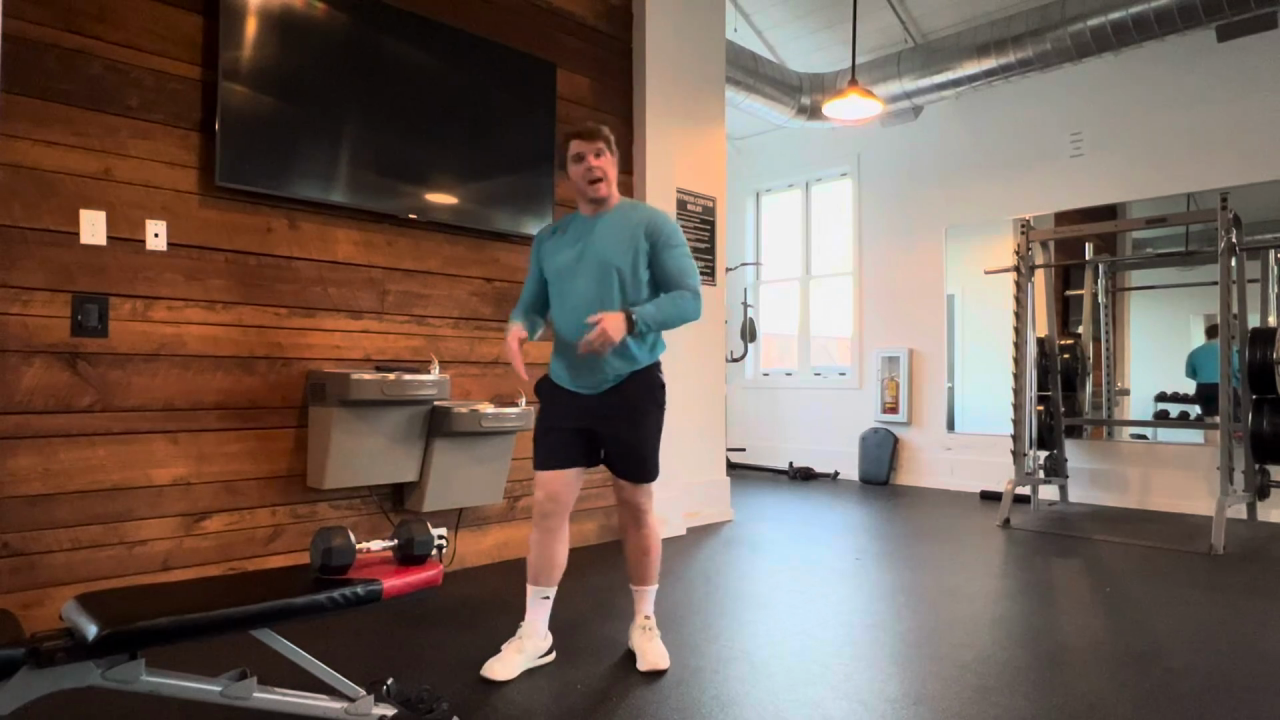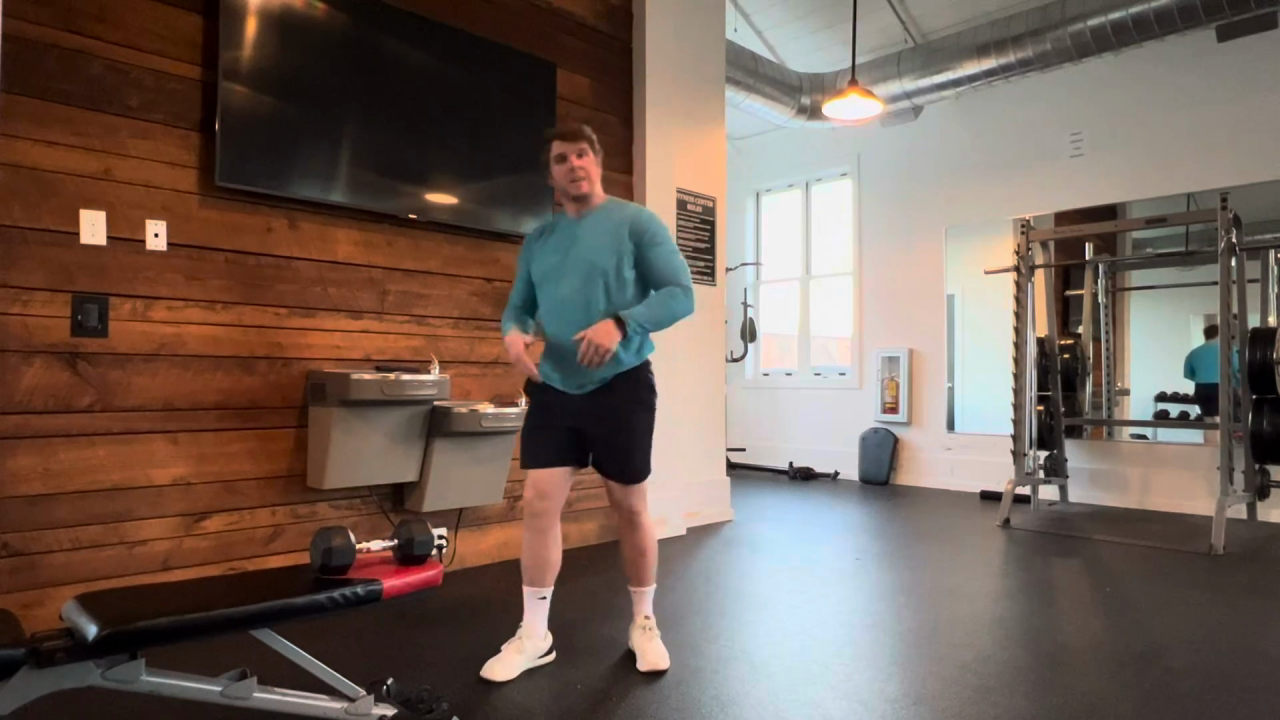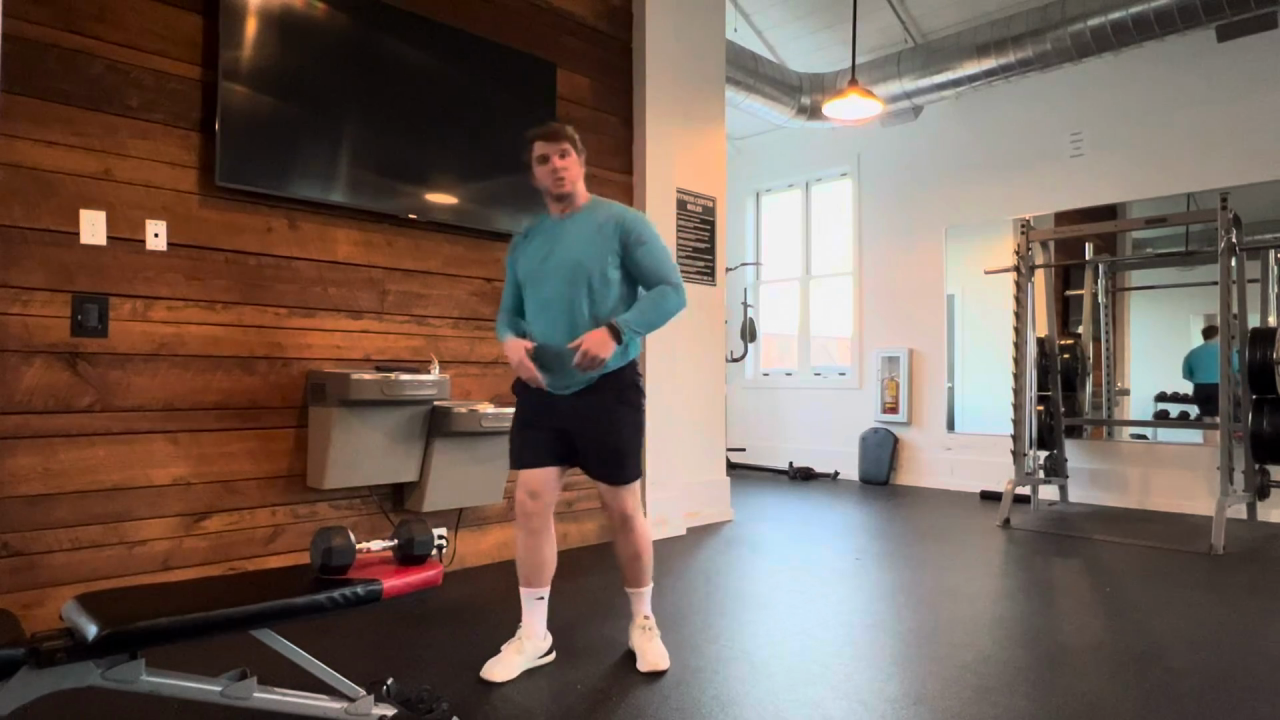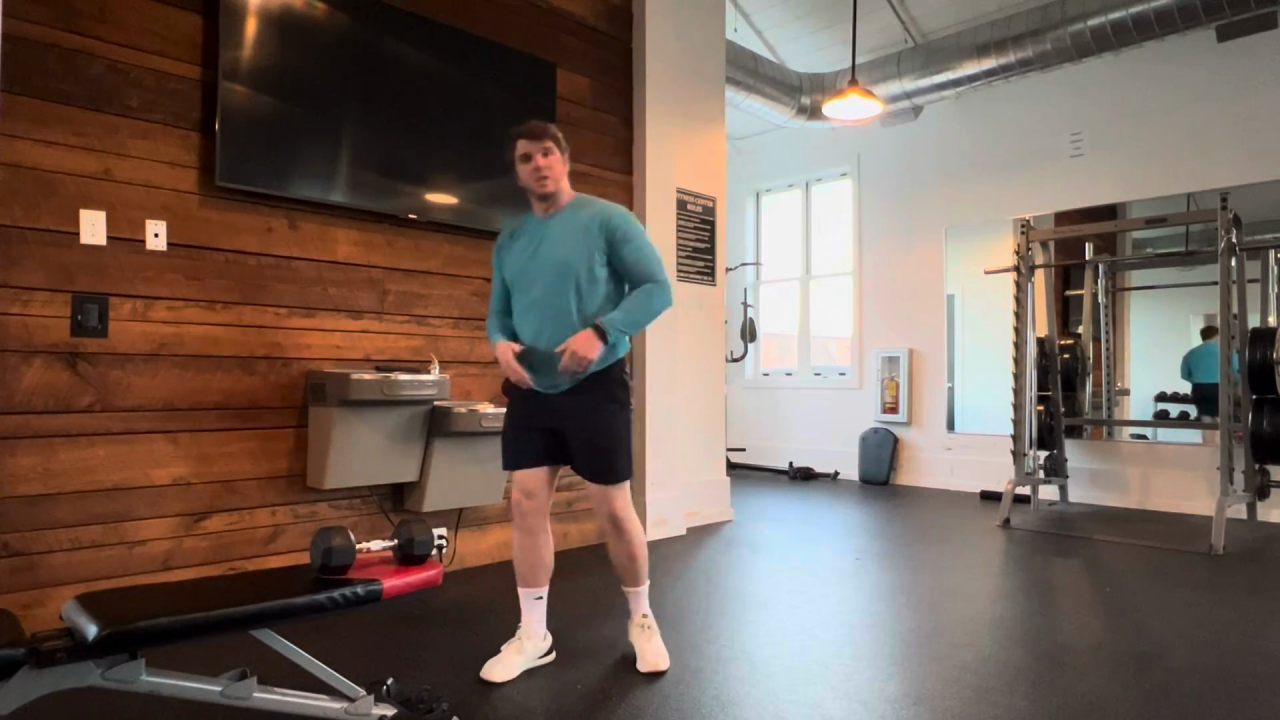
dt=0.1s
person 1, frame 1
left shoulder: (652, 225)
right shoulder: (549, 239)
left elbow: (688, 300)
right elbow: (531, 304)
left wrist: (629, 319)
right wrist: (518, 328)
left hip: (632, 386)
right hip: (564, 389)
left knee: (636, 508)
right knee: (548, 505)
left ankle: (644, 624)
right ankle: (535, 634)
person 1, frame 2
left shoulder: (637, 223)
right shoulder: (537, 241)
left elbow: (680, 295)
right elbow: (517, 307)
left wrist: (621, 324)
right wrist: (513, 334)
left hip: (621, 385)
right hip: (553, 390)
left knee: (630, 508)
right knee: (538, 504)
left ankle: (644, 623)
right ankle: (534, 635)
person 1, frame 3
left shoulder: (622, 223)
right shoulder: (524, 242)
left elbow: (670, 292)
right elbow: (511, 310)
left wrist: (616, 331)
right wrist: (510, 340)
left hip: (608, 386)
right hip: (542, 391)
left knee: (623, 510)
right knee: (530, 505)
left ankle: (643, 623)
right ankle: (534, 635)
person 1, frame 4
left shoulder: (608, 220)
right shoulder: (509, 241)
left elbow: (657, 290)
right elbow: (499, 312)
left wrist: (601, 333)
right wrist: (501, 344)
left hip: (597, 385)
right hip: (532, 389)
left knee: (612, 509)
right knee: (526, 506)
left ankle: (642, 621)
right ankle: (533, 634)
